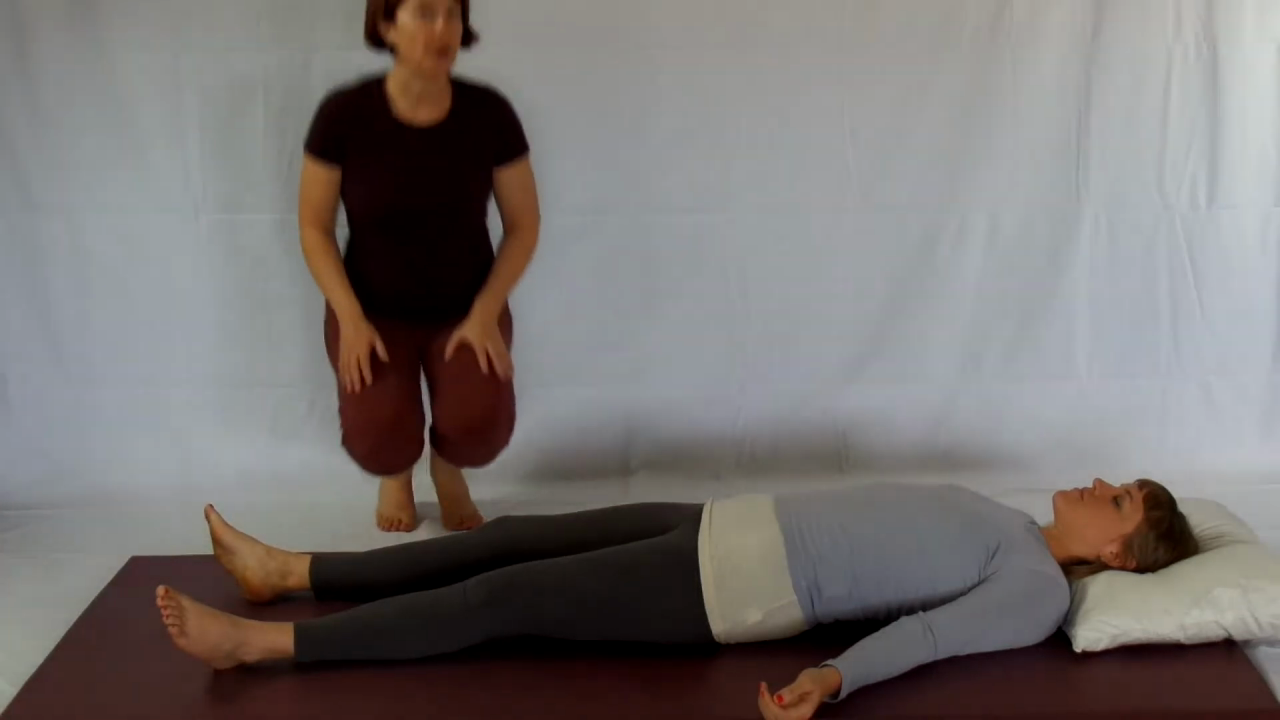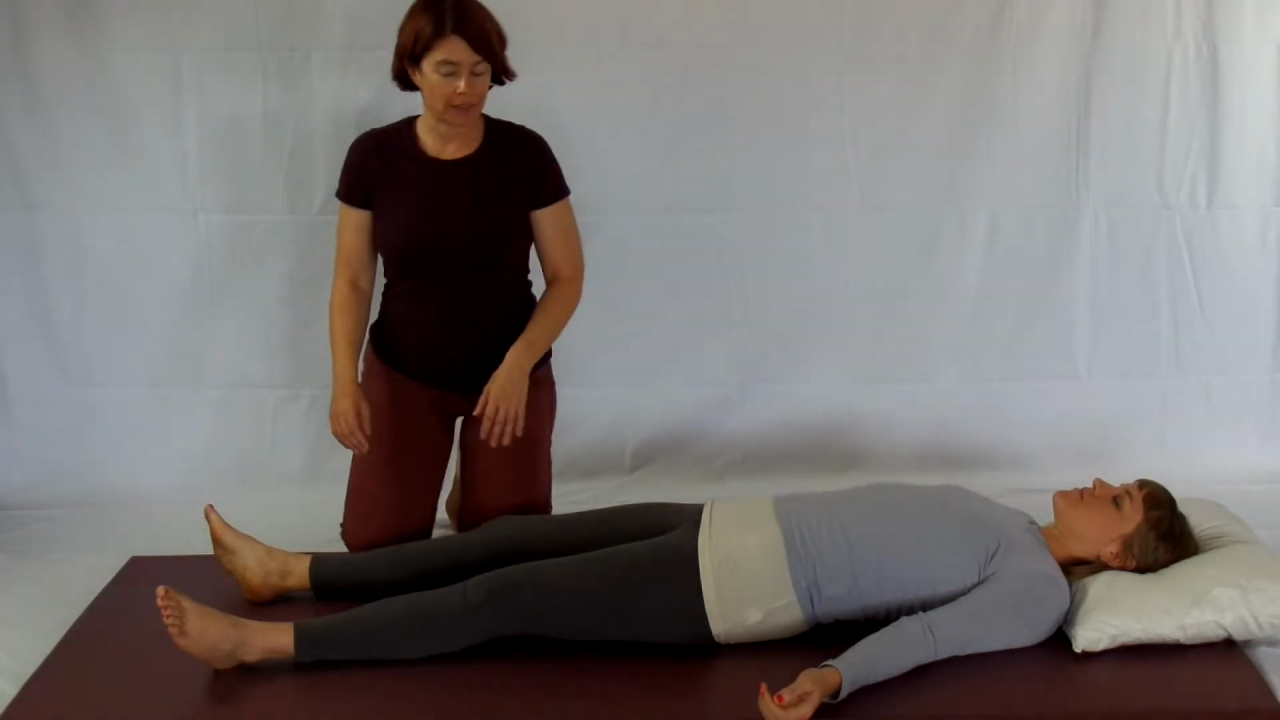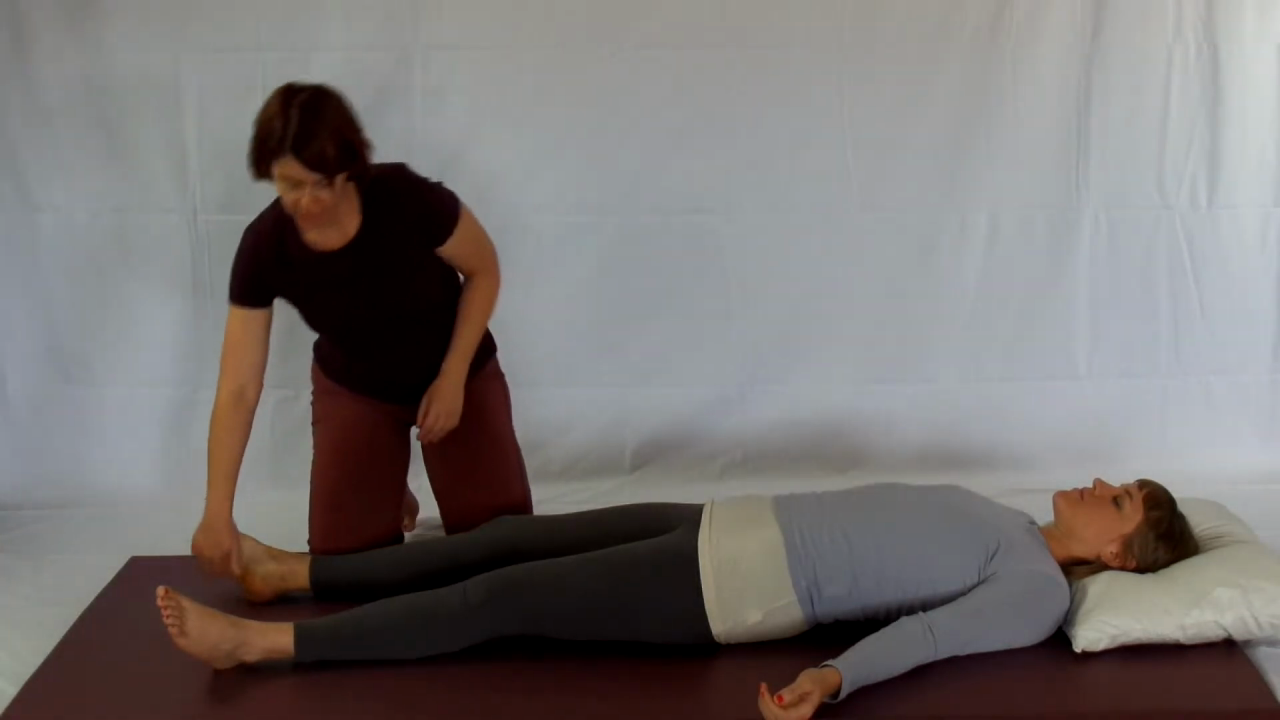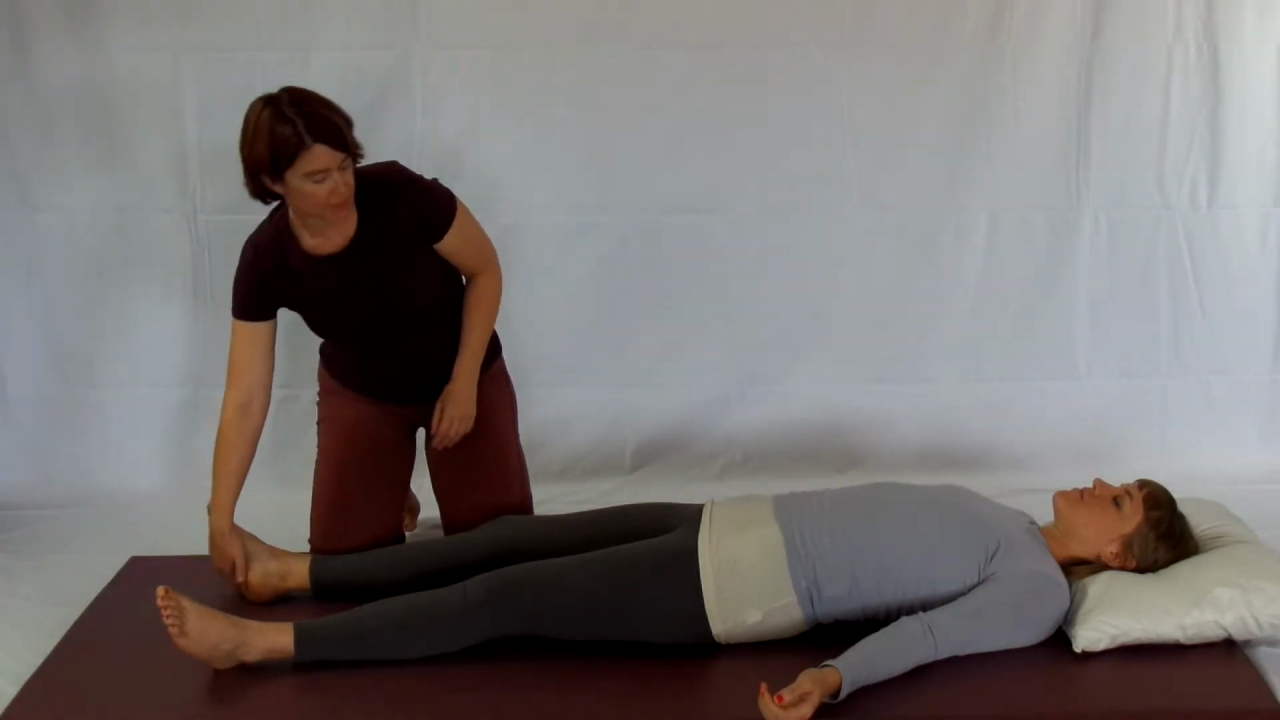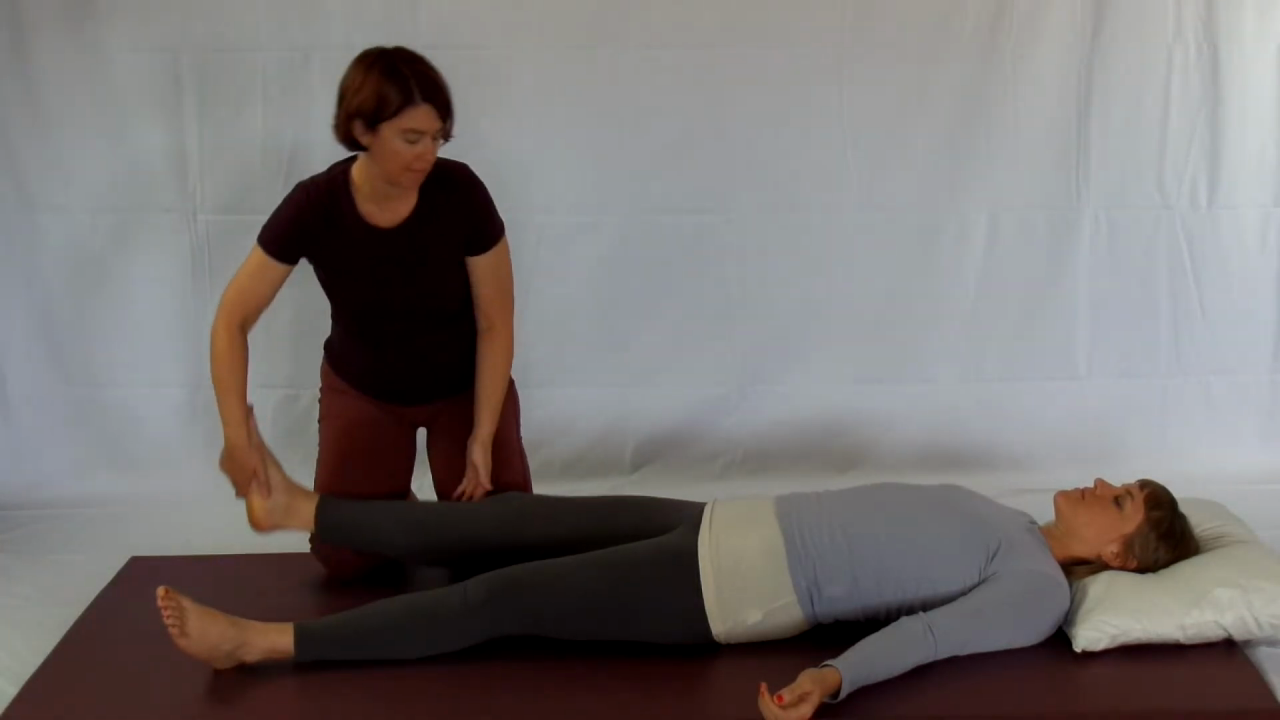
dt=0.7s
person 1, frame 1
left shoulder: (1038, 593)
right shoulder: (1010, 530)
left elbow: (928, 631)
left hip: (740, 590)
right hip: (733, 526)
left knee: (503, 600)
right knee: (510, 542)
right ankle: (287, 569)
person 1, frame 2
left shoulder: (1038, 594)
right shoulder: (1010, 528)
left elbow: (928, 631)
left hip: (738, 589)
right hip: (732, 527)
left knee: (501, 600)
right knee: (508, 538)
right ankle: (286, 569)
person 1, frame 3
left shoulder: (1037, 592)
right shoulder: (1012, 529)
left elbow: (928, 633)
left hip: (738, 592)
right hip: (731, 528)
left knee: (503, 600)
right knee: (509, 539)
right ankle: (287, 569)
person 1, frame 4
left shoulder: (1038, 593)
right shoulder: (1008, 528)
left elbow: (929, 632)
left hip: (737, 591)
right hip: (731, 529)
left knee: (502, 601)
right knee: (507, 538)
right ankle: (289, 570)
person 1, frame 5
left shoulder: (1037, 592)
right shoulder: (1006, 528)
left elbow: (930, 628)
left hip: (737, 591)
right hip: (733, 524)
left knee: (500, 601)
right knee: (510, 519)
right ankle: (298, 506)
person 2, frame 1
left shoulder: (488, 113)
right shoulder: (345, 113)
left elbow: (525, 227)
right elbow: (313, 228)
left wrist: (484, 313)
right wrist: (351, 319)
left hip: (464, 307)
right hip: (377, 313)
left knee: (479, 425)
right knee: (377, 440)
left ankle: (448, 474)
right ankle: (397, 477)
person 2, frame 2
left shoulder: (524, 155)
right shoulder: (372, 157)
left elbow: (567, 278)
right elbow: (352, 280)
left wrist: (516, 366)
right wrist: (345, 379)
left hip: (504, 370)
right hip: (402, 372)
right knee: (374, 538)
left ankle: (471, 487)
right ankle: (422, 473)
person 2, frame 3
left shoulder: (408, 199)
right shoulder: (264, 247)
left elbow: (483, 272)
right elbow: (238, 390)
left wrist: (452, 377)
right wrist: (218, 514)
left hip: (454, 376)
right hip: (352, 391)
right knee: (342, 555)
right ankle: (388, 494)
person 2, frame 4
left shoulder: (400, 194)
right shoulder: (266, 259)
left elbow: (484, 271)
right elbow: (245, 400)
left wrist: (463, 382)
right wrist: (221, 521)
left hip: (459, 376)
right hip: (359, 393)
right knee: (344, 553)
right ankle: (390, 494)
person 2, frame 5
left shoulder: (460, 194)
right shoulder: (314, 207)
left elbow: (495, 327)
right elbow: (231, 322)
left wrist: (483, 439)
right wrist: (237, 433)
left hip: (462, 388)
right hip: (361, 391)
right knee: (347, 557)
right ankle: (388, 496)
